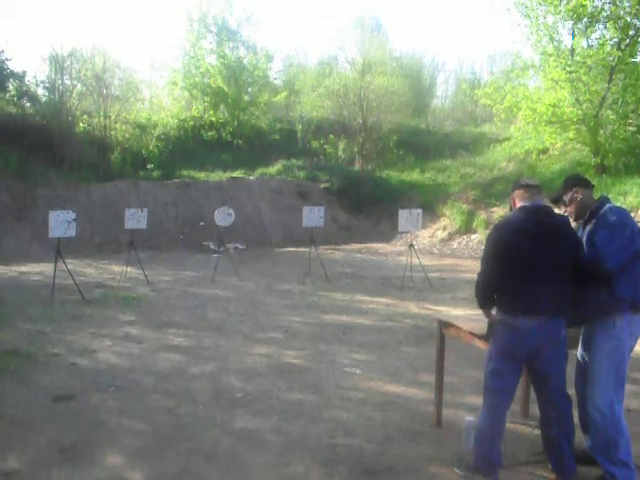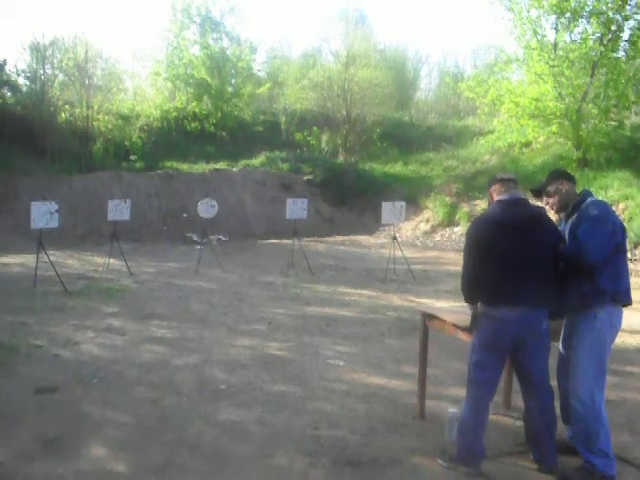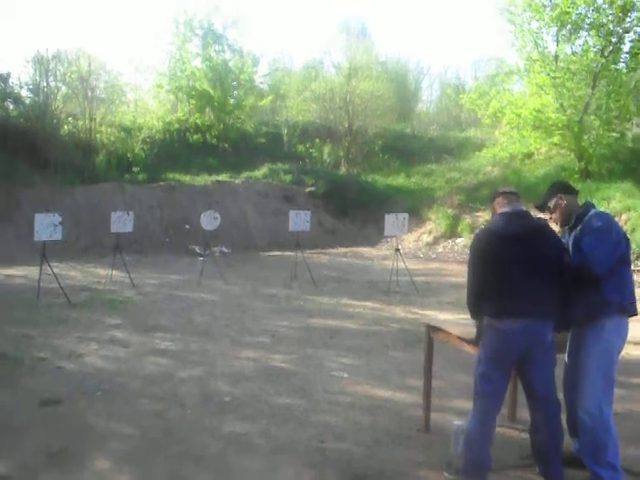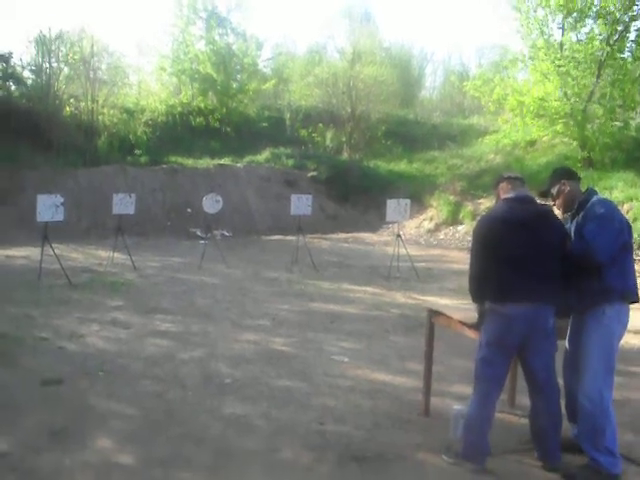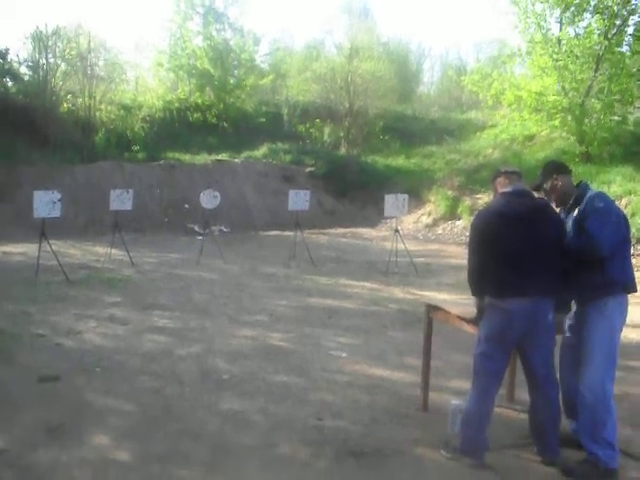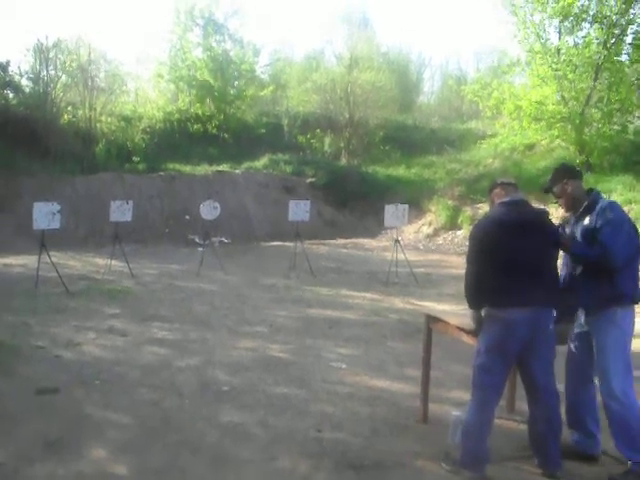
dt=0.4s
person 1, frame 1
left shoulder: (615, 219)
right shoulder: (589, 224)
left elbow: (603, 263)
right elbow: (584, 264)
right hip: (598, 316)
left knee: (603, 398)
right knee: (587, 388)
right ankle: (597, 450)
person 1, frame 2
left shoulder: (597, 212)
right shoulder: (570, 217)
left elbow: (585, 256)
right elbow: (568, 256)
left hip: (598, 309)
right hip: (580, 308)
left knee: (584, 389)
right knee: (568, 379)
right ankle: (577, 440)
person 1, frame 3
left shoulder: (599, 224)
right shoulder: (574, 229)
left elbow: (591, 266)
left hip: (605, 320)
right hip: (585, 319)
left knee: (592, 401)
right knee: (575, 390)
right ankle: (585, 452)
person 1, frame 4
left shoulder: (601, 210)
right shoulder: (578, 216)
left elbow: (594, 253)
left hip: (606, 307)
right hip: (586, 306)
left knee: (592, 386)
right knee: (575, 376)
right ankle: (583, 438)
person 1, frame 5
left shoulder: (597, 203)
right shoulder: (570, 210)
left elbow: (597, 246)
left hip: (606, 299)
right hip: (584, 298)
left knee: (594, 379)
right knee: (571, 369)
right ankle: (583, 431)
person 1, frame 6
left shoulder: (608, 213)
right shoulder: (575, 219)
left elbow: (611, 257)
left wrist: (571, 247)
left hip: (612, 310)
right hip: (585, 309)
left knee: (614, 386)
right knee: (577, 377)
right ankle: (585, 442)
person 2, frame 1
left shoulder: (505, 229)
right shoulder: (567, 232)
left elbow: (486, 278)
right elbow: (577, 278)
left wrist: (487, 308)
left hip: (513, 322)
right hip: (554, 324)
left knee: (497, 395)
right knee: (555, 396)
person 2, frame 2
left shoulder: (483, 223)
right shoulder: (546, 223)
left elbow: (471, 272)
right elbow: (557, 268)
left wrist: (474, 302)
right wrist: (543, 304)
left hip: (497, 314)
right hip: (535, 315)
left knee: (480, 387)
right knee: (538, 388)
left ankle: (467, 455)
right ankle: (547, 458)
person 2, frame 3
left shoulder: (486, 237)
right shoulder: (549, 236)
left elbow: (476, 285)
right elbow: (560, 281)
left wrist: (478, 316)
right wrist: (549, 318)
left hip: (502, 326)
right hip: (541, 327)
left knee: (486, 399)
right knee: (544, 400)
person 2, frame 4
left shoulder: (490, 221)
right shoulder: (552, 222)
left elbow: (478, 269)
right elbow: (563, 266)
left wrist: (480, 301)
right wrist: (550, 301)
left hip: (504, 311)
right hip: (542, 311)
left knee: (487, 383)
right knee: (544, 384)
left ankle: (472, 451)
right ankle: (551, 455)
person 2, frame 5
left shoulder: (488, 216)
right shoulder: (550, 215)
left elbow: (477, 263)
right elbow: (561, 259)
left wrist: (480, 295)
left hip: (504, 305)
right hip: (542, 305)
left knee: (486, 377)
right knee: (544, 378)
left ankle: (470, 446)
right ankle: (549, 449)
person 2, frame 6
left shoulder: (487, 225)
right shoulder: (546, 225)
left elbow: (475, 272)
right elbow: (550, 268)
left wrist: (476, 306)
left hip: (504, 314)
right hip: (541, 314)
left knee: (486, 389)
right knee: (544, 389)
